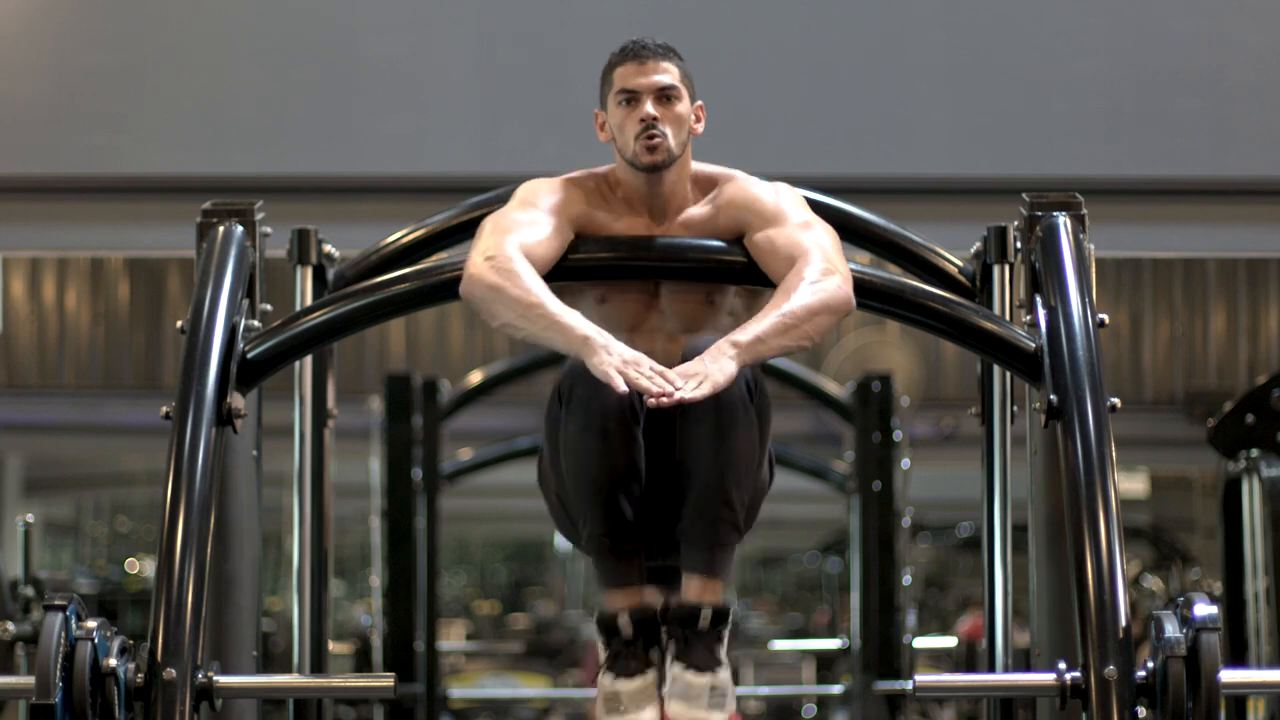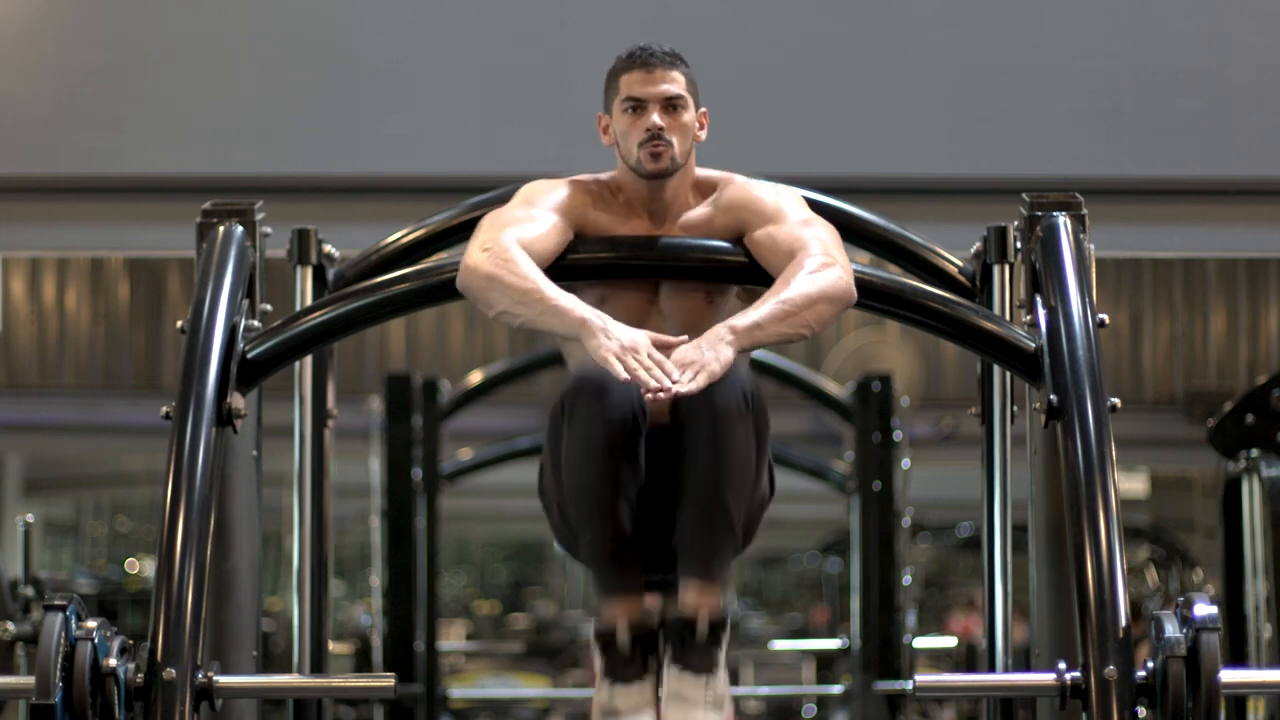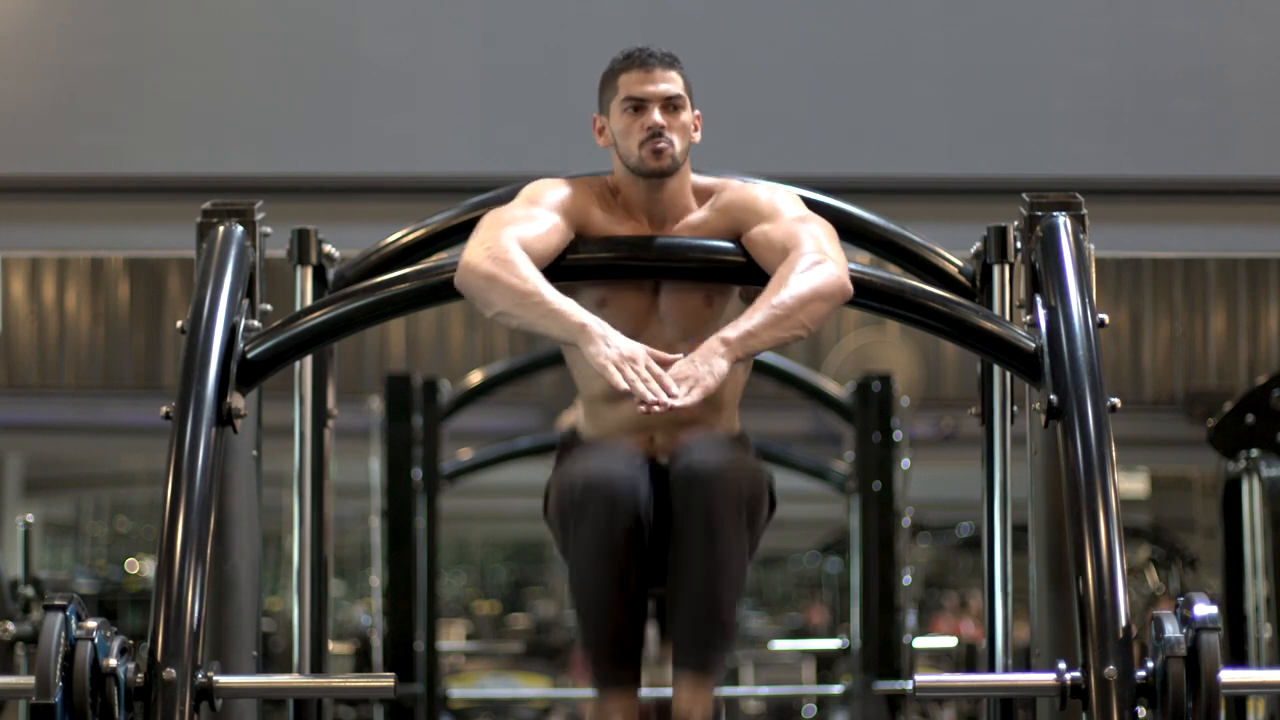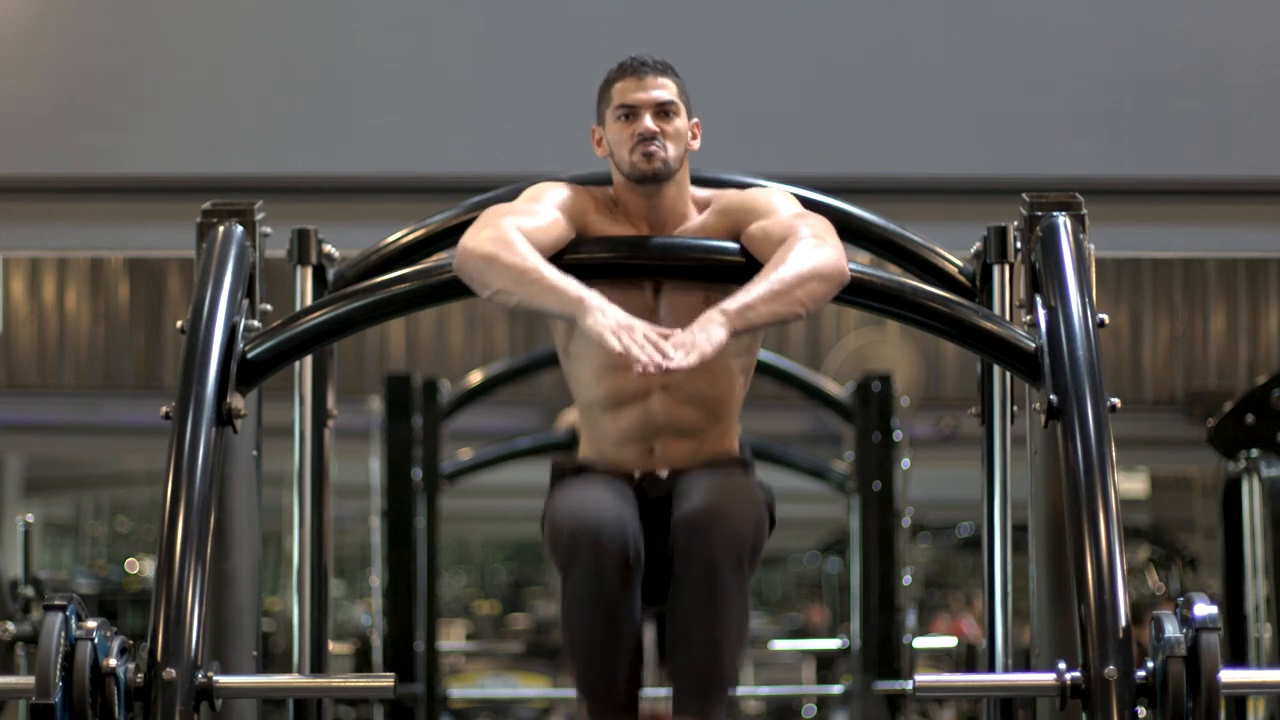
dt=1s
person 1, frame 1
left shoulder: (748, 200)
right shoulder: (561, 200)
left elbow: (830, 285)
right elbow: (485, 276)
left wrist: (729, 352)
right wrist: (593, 343)
left hip: (710, 482)
right hip: (599, 492)
left knee: (718, 363)
right knee: (591, 383)
left ankle: (699, 615)
right ankle: (626, 618)
person 1, frame 2
left shoulder: (747, 202)
right shoulder: (564, 201)
left elbow: (832, 279)
right elbow: (481, 267)
left wrist: (726, 338)
right wrist: (593, 327)
left hip: (712, 493)
right hip: (597, 503)
left knee: (728, 386)
right knee: (597, 392)
left ankle: (698, 629)
right ankle: (622, 630)
person 1, frame 3
left shoulder: (746, 204)
right shoulder: (566, 203)
left elbow: (827, 275)
right elbow: (480, 267)
left wrist: (722, 349)
right wrist: (591, 333)
left hip: (712, 499)
right hip: (603, 499)
left knee: (712, 470)
right knee: (604, 486)
person 1, frame 4
left shoulder: (745, 211)
right shoulder: (567, 207)
left elbow: (825, 262)
right elbow: (478, 253)
left wrist: (718, 321)
right wrist: (591, 307)
left hip: (708, 505)
right hip: (603, 501)
left knee: (716, 519)
right knee: (594, 531)
